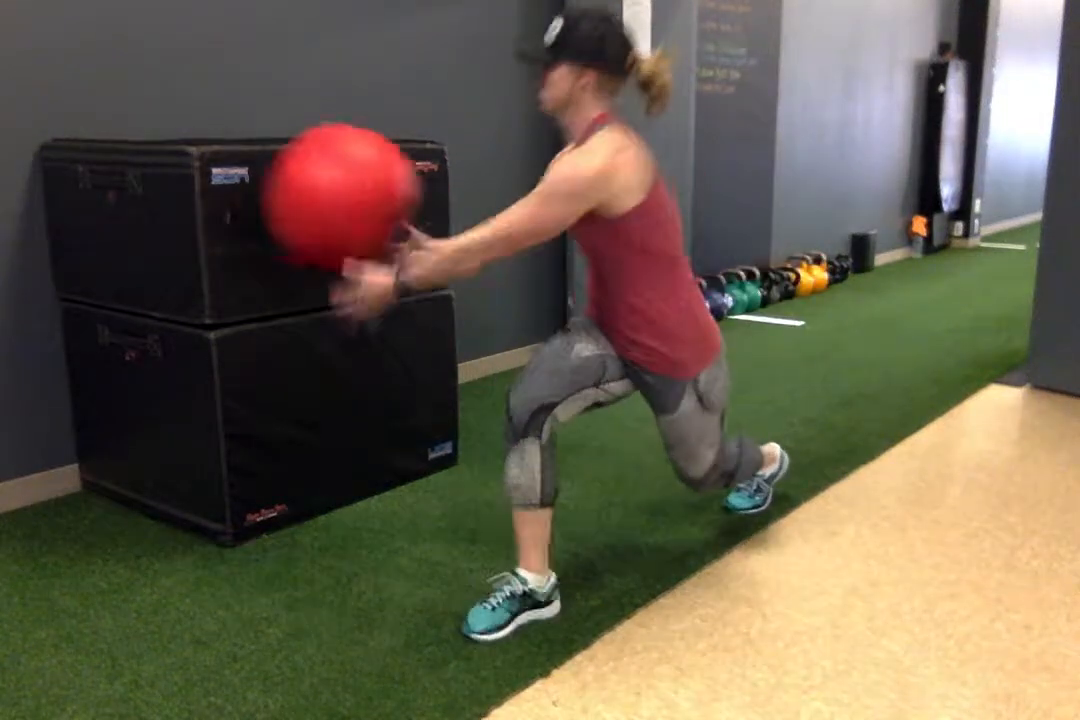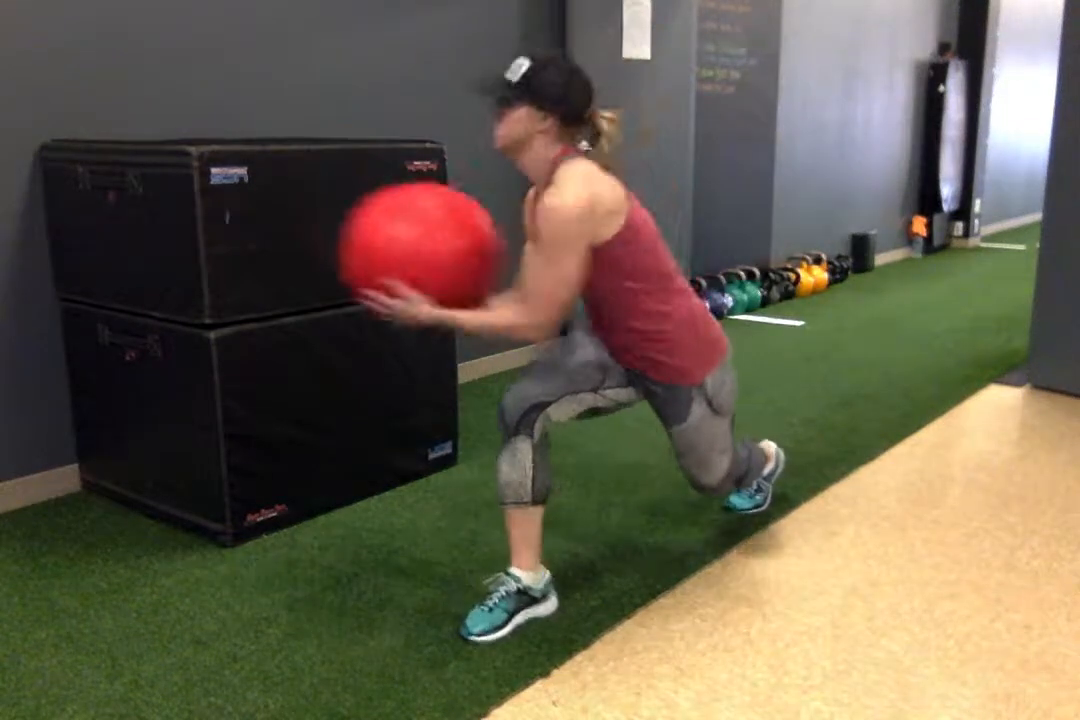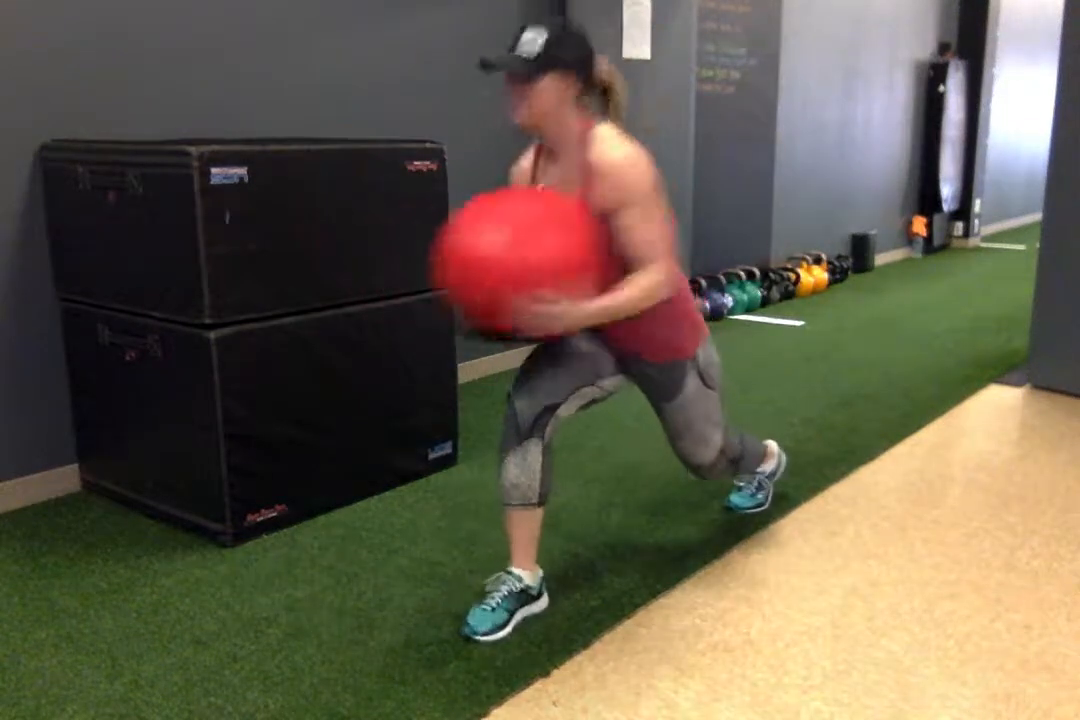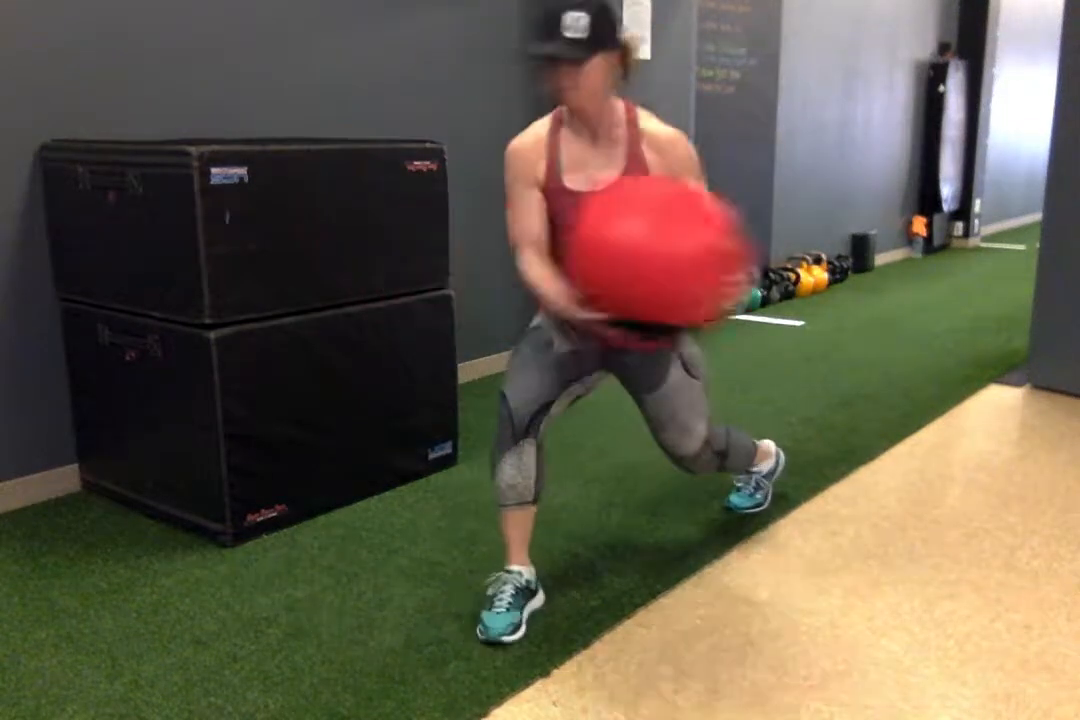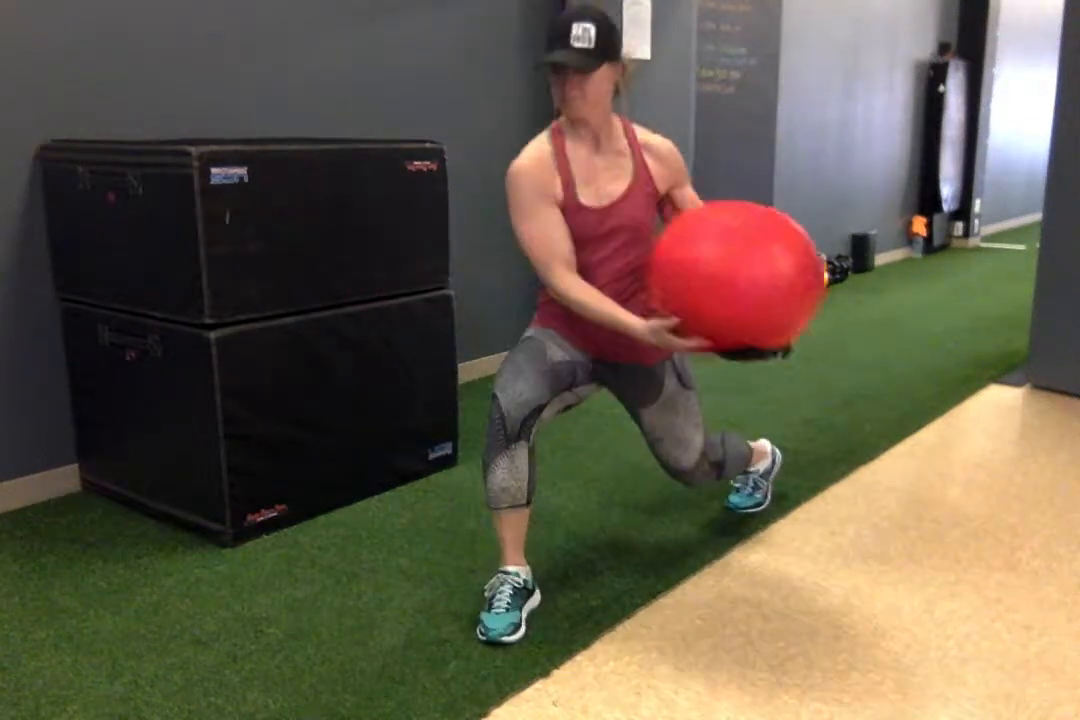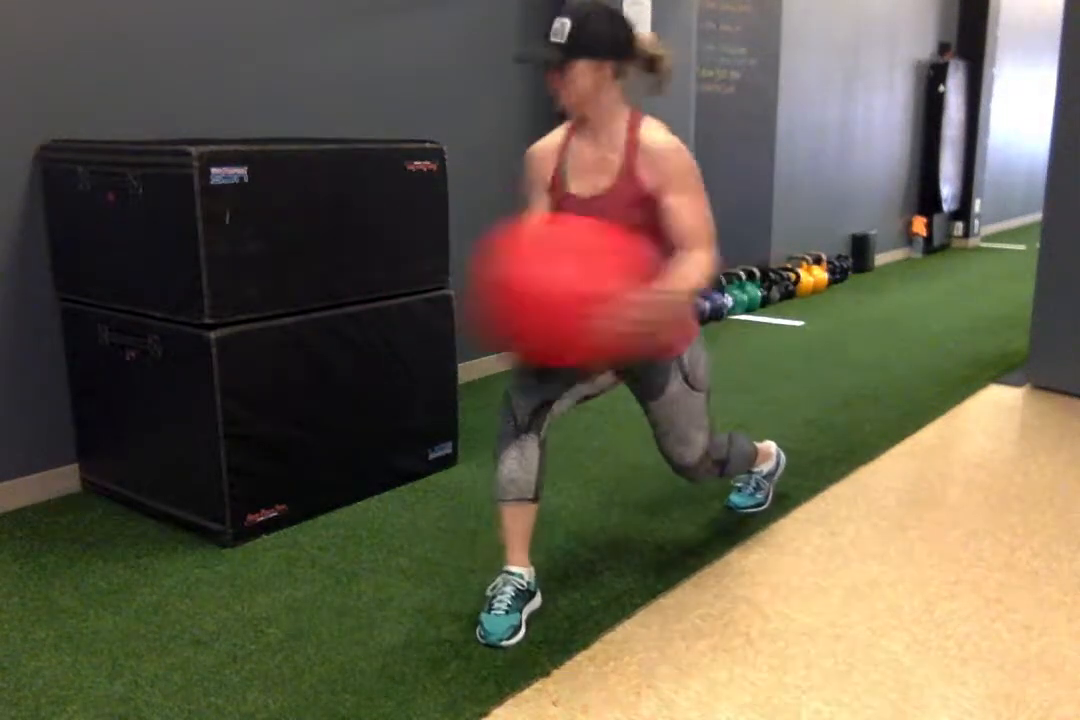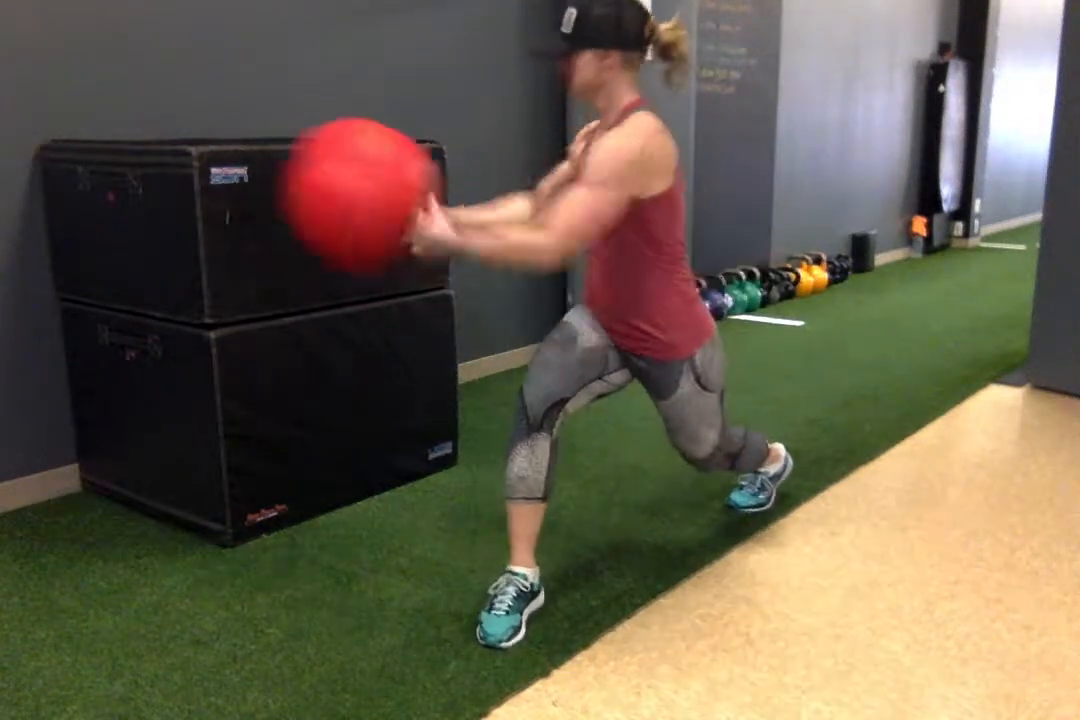
dt=0.2s
person 1, frame 1
left shoulder: (594, 165)
right shoulder: (583, 153)
left elbow: (491, 247)
right elbow: (512, 228)
left wrist: (396, 283)
right wrist: (437, 251)
left hip: (678, 346)
right hip: (610, 329)
left knee: (701, 469)
right knee: (527, 410)
left ankle: (766, 460)
right ankle: (533, 581)
person 1, frame 2
left shoulder: (572, 200)
right shoulder: (543, 193)
left elbow: (534, 320)
right elbow: (532, 295)
left wrist: (435, 315)
right wrist: (444, 302)
left hip: (681, 355)
right hip: (614, 341)
left knee: (711, 475)
right knee: (522, 411)
left ankle: (763, 458)
right ankle: (529, 580)
person 1, frame 3
left shoulder: (618, 162)
right shoulder: (527, 170)
left elbow: (657, 276)
left wrist: (580, 313)
right wrist: (515, 304)
left hip: (662, 340)
right hip: (589, 334)
left knee: (704, 454)
right knee: (526, 412)
left ankle: (764, 459)
right ankle: (522, 579)
person 1, frame 4
left shoulder: (663, 143)
right shoulder: (529, 149)
right elbow: (530, 253)
right wrist: (564, 304)
left hip: (651, 331)
right hip: (571, 322)
left knee: (690, 446)
right knee: (517, 411)
left ankle: (762, 458)
right ankle: (518, 577)
person 1, frame 5
left shoulder: (657, 153)
right shoulder: (533, 167)
right elbow: (559, 277)
right wrist: (632, 325)
left hip: (650, 339)
right hip: (566, 331)
left knee: (686, 460)
right knee: (507, 416)
left ankle: (758, 458)
right ankle: (513, 578)
person 1, frame 6
left shoulder: (660, 151)
right shoulder: (547, 153)
left elbow: (699, 254)
left wrist: (656, 302)
left hip: (656, 335)
left knee: (690, 458)
right knee: (521, 407)
left ankle: (763, 458)
right ankle: (516, 578)
person 1, frame 7
left shoulder: (633, 144)
right shoulder: (593, 135)
left elbow: (552, 248)
right elbow: (533, 207)
left wrist: (452, 241)
right wrist: (455, 220)
left hip: (670, 334)
right hip: (600, 319)
left knee: (704, 448)
right knee: (537, 407)
left ankle: (772, 459)
right ankle: (520, 578)
